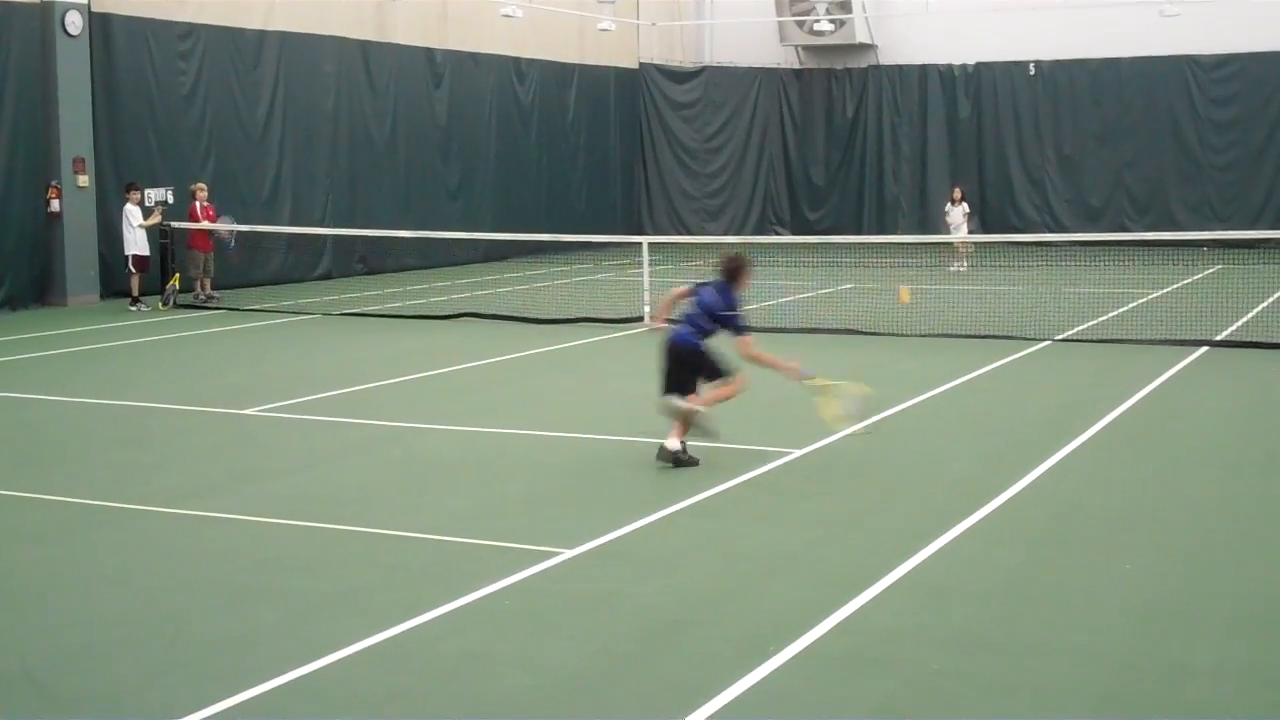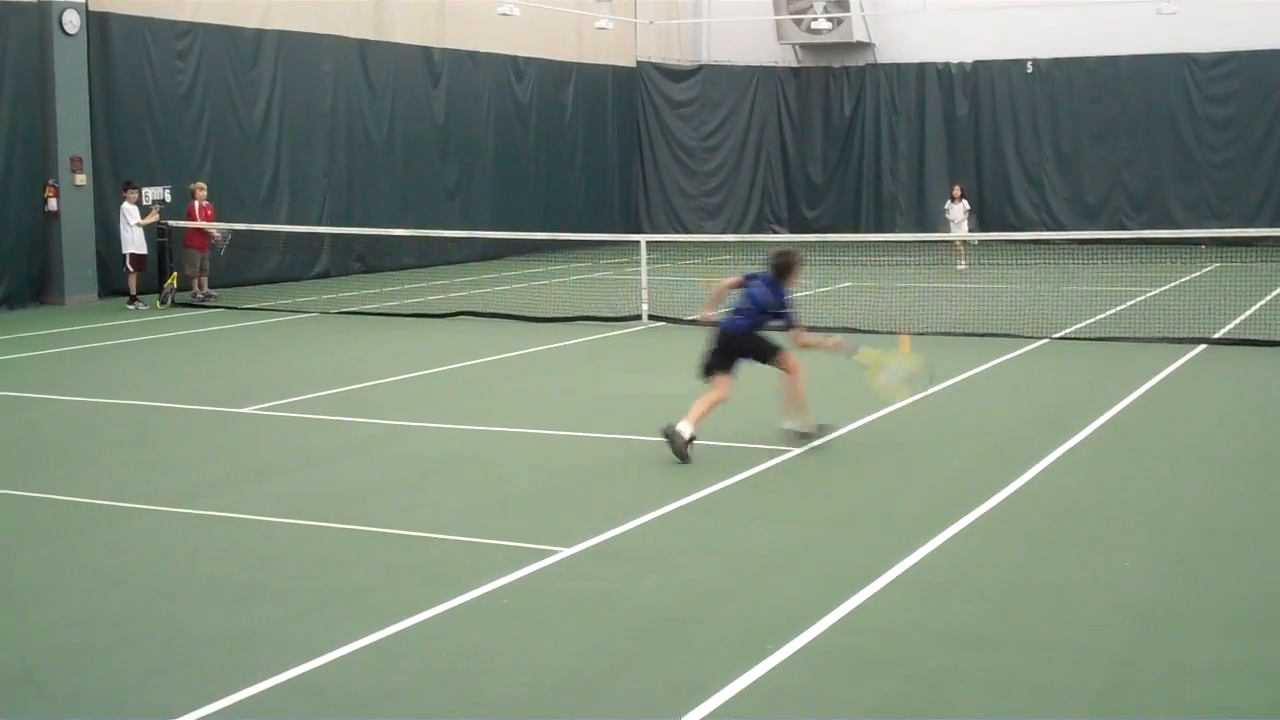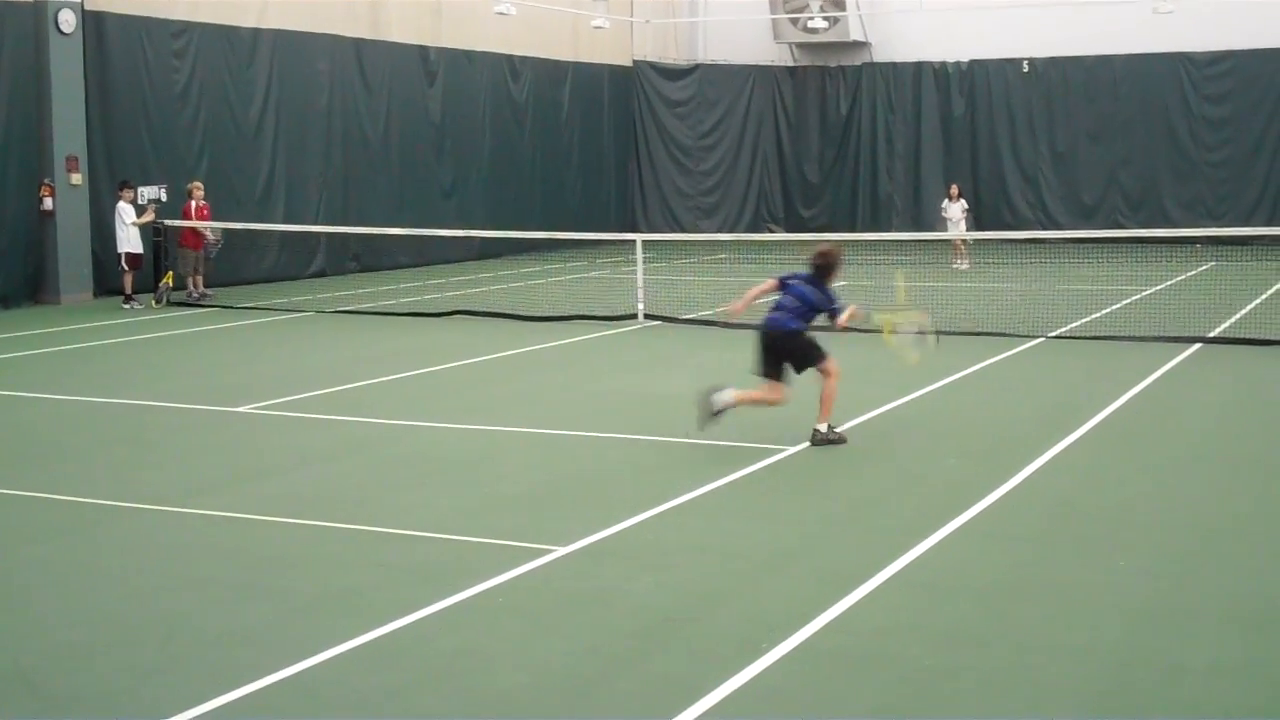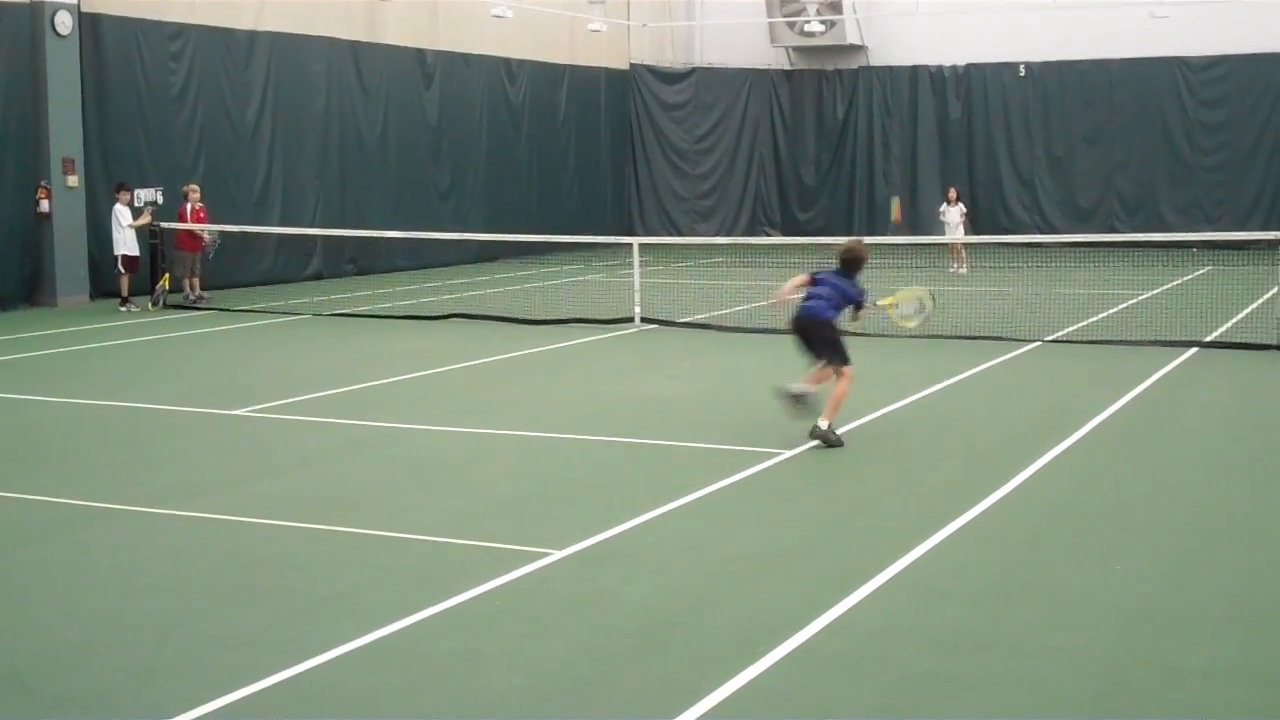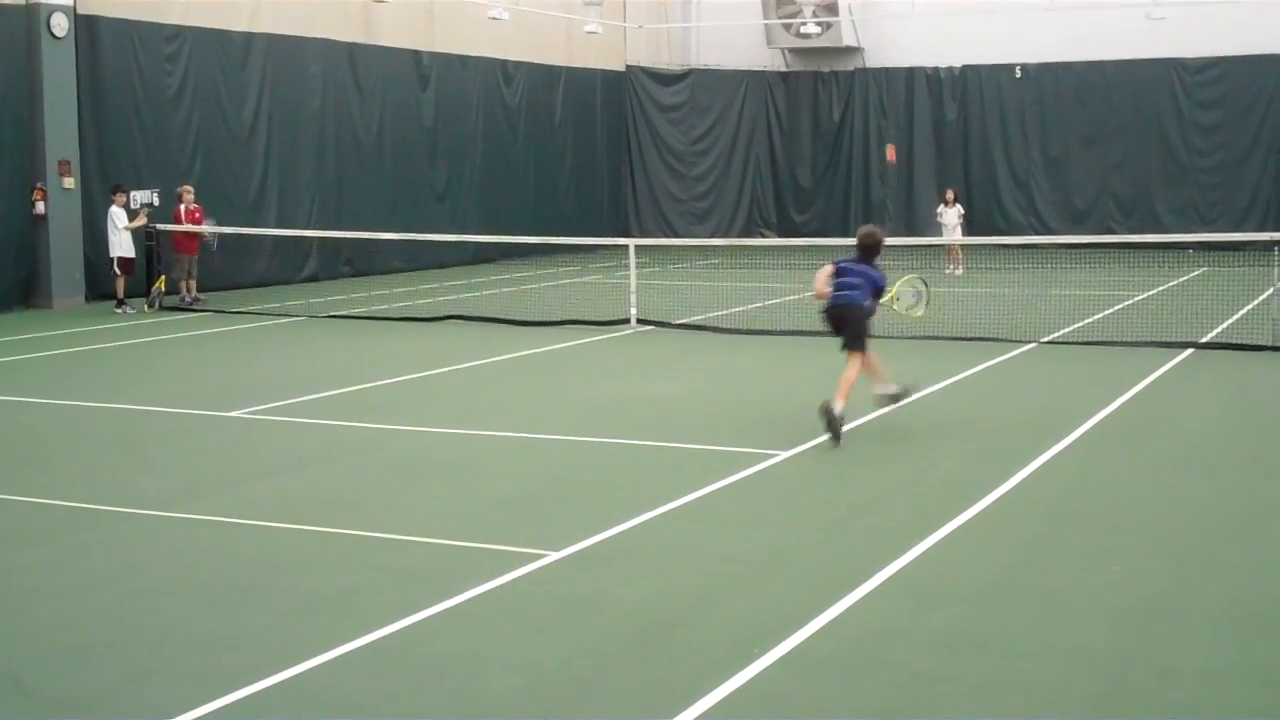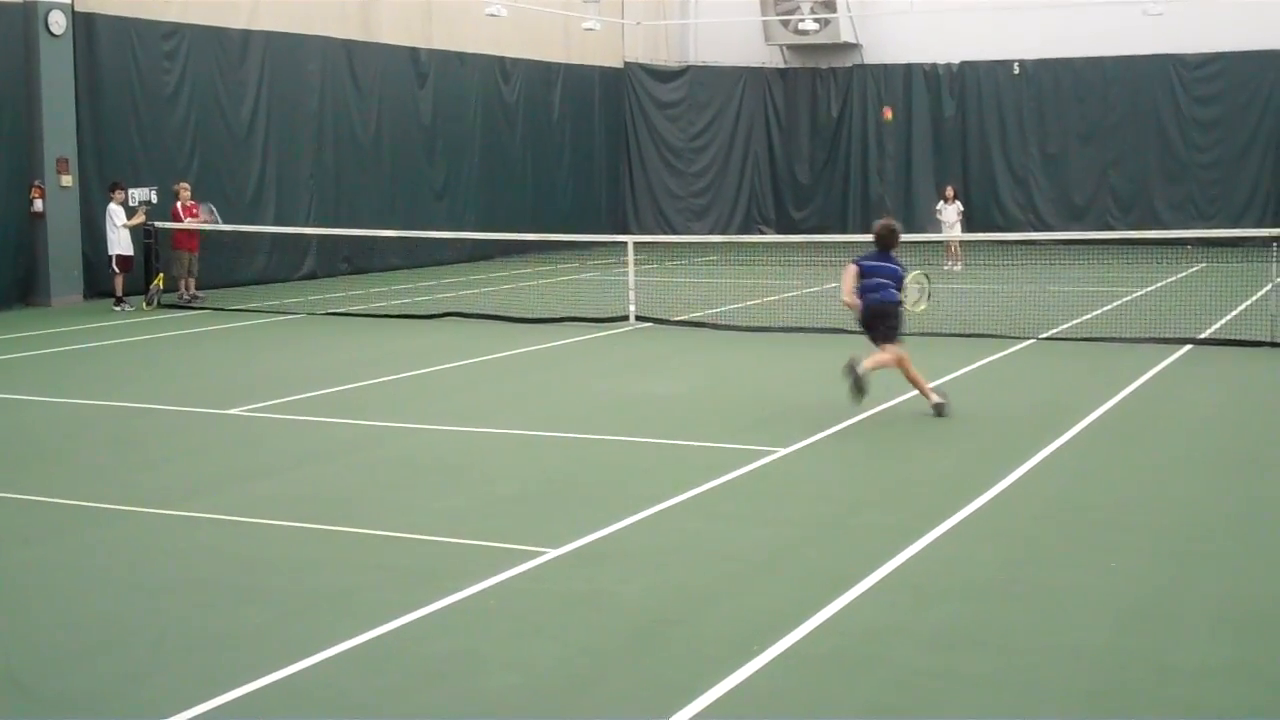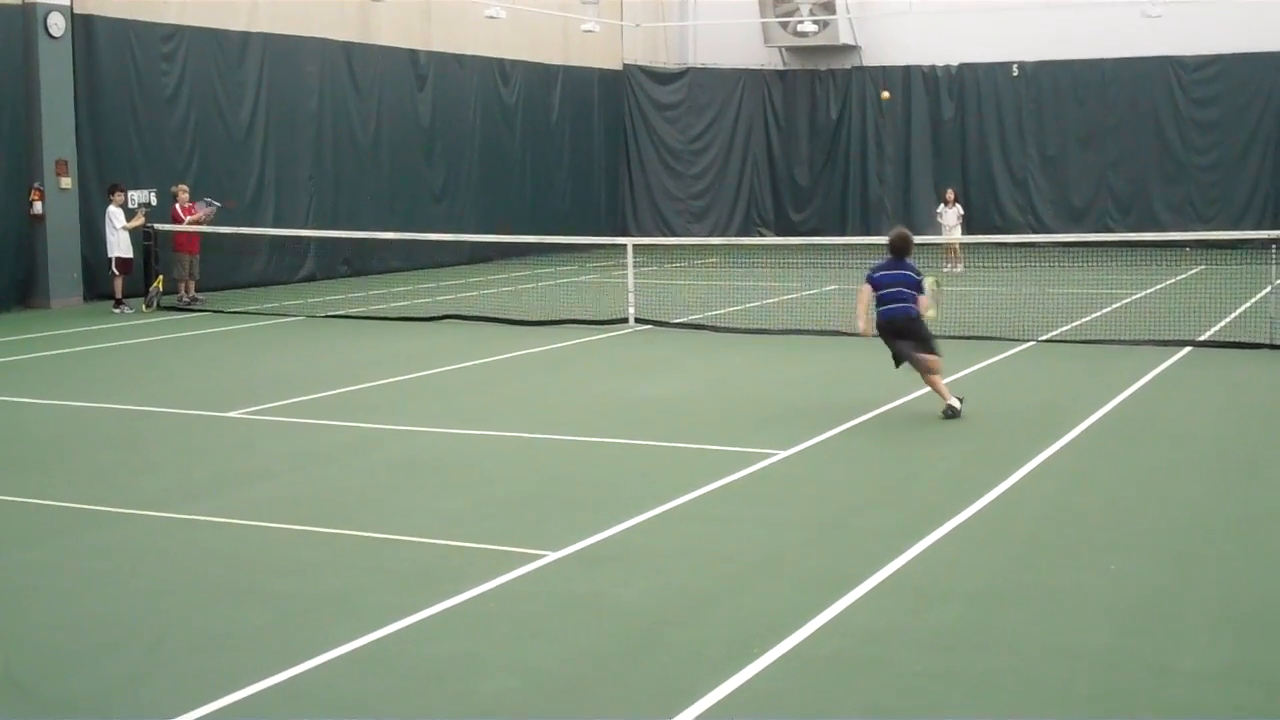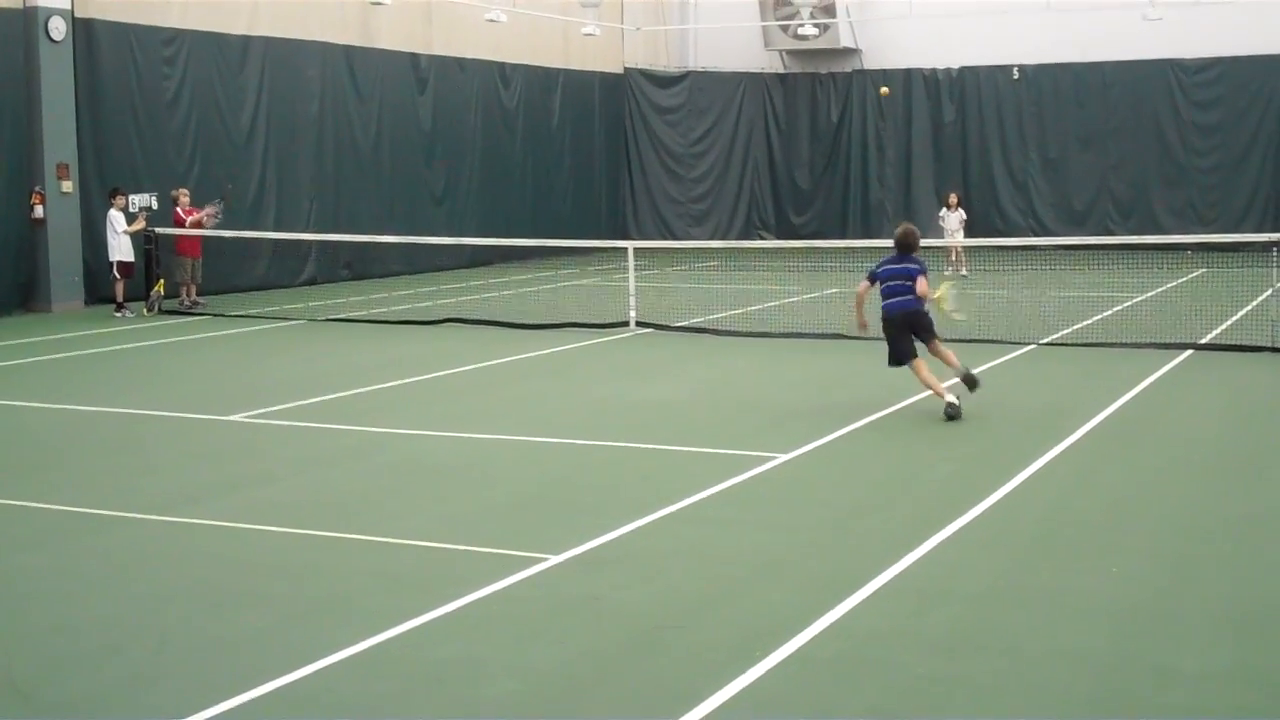
dt=0.1s
person 1, frame 1
left shoulder: (708, 287)
right shoulder: (728, 309)
left elbow: (675, 294)
right elbow: (748, 353)
left wrist: (659, 318)
right wrist: (784, 367)
left hip: (675, 344)
right hip: (690, 347)
left knee: (691, 400)
right knee: (736, 384)
left ankle: (673, 446)
right ankle: (691, 407)
person 1, frame 2
left shoulder: (760, 278)
right shoulder: (780, 302)
left elbow: (726, 284)
right elbow: (801, 341)
left wrist: (709, 309)
right wrist: (828, 343)
left hip: (726, 332)
right hip: (742, 336)
left knee: (719, 391)
right knee: (793, 366)
left ankle: (683, 431)
right ankle: (800, 425)
person 1, frame 3
left shoulder: (795, 279)
right shoulder: (827, 298)
left elbow: (764, 287)
right elbow: (839, 324)
left wrist: (741, 304)
right wrist: (849, 312)
left hip: (768, 330)
right hip: (789, 334)
left knee: (774, 397)
right knee: (831, 371)
left ankle: (721, 398)
right ankle: (822, 429)
person 1, frame 4
left shoulder: (824, 274)
right shoulder: (857, 291)
left elbow: (798, 280)
right elbow: (855, 317)
left wrist: (783, 292)
left hip: (801, 320)
right hip: (821, 322)
left knee: (832, 362)
right knee: (845, 375)
left ankle: (800, 389)
right ankle: (823, 426)
person 1, frame 5
left shoulder: (843, 263)
right shoulder: (879, 275)
left elbow: (826, 271)
right elbow: (873, 306)
left wrist: (819, 286)
left hip: (833, 311)
right hip: (854, 312)
left knee: (863, 351)
right knee: (855, 362)
left ankle: (886, 389)
right ankle: (835, 409)
person 1, frame 6
left shoulder: (861, 260)
right shoulder: (898, 267)
left elbow: (850, 271)
left wrist: (846, 294)
left hip: (867, 311)
right hip: (887, 308)
left knee: (901, 358)
right knee: (891, 354)
left ankle: (933, 399)
right ankle: (860, 368)
person 1, frame 7
left shoulder: (876, 271)
right shoulder: (914, 273)
left elbow: (864, 294)
right elbow: (922, 307)
left wrist: (862, 321)
left hip: (885, 323)
right hip: (909, 319)
left knee: (927, 369)
right knee: (932, 362)
left ankle: (951, 401)
person 1, frame 8
left shoulder: (882, 265)
right shoulder: (918, 265)
left elbow: (861, 291)
right elbow: (922, 291)
left wrist: (860, 317)
right wrist: (931, 296)
left hip: (890, 318)
right hip: (914, 313)
left knee: (918, 365)
right knee: (935, 346)
left ankle: (949, 399)
right ankle: (961, 371)
